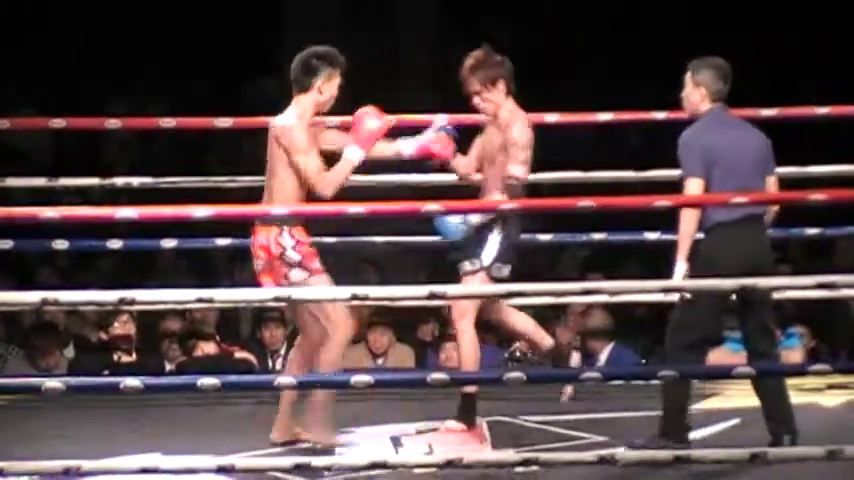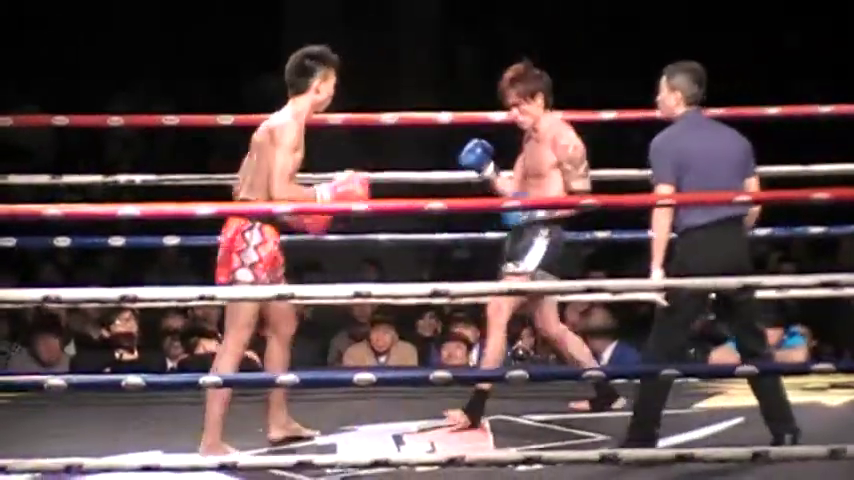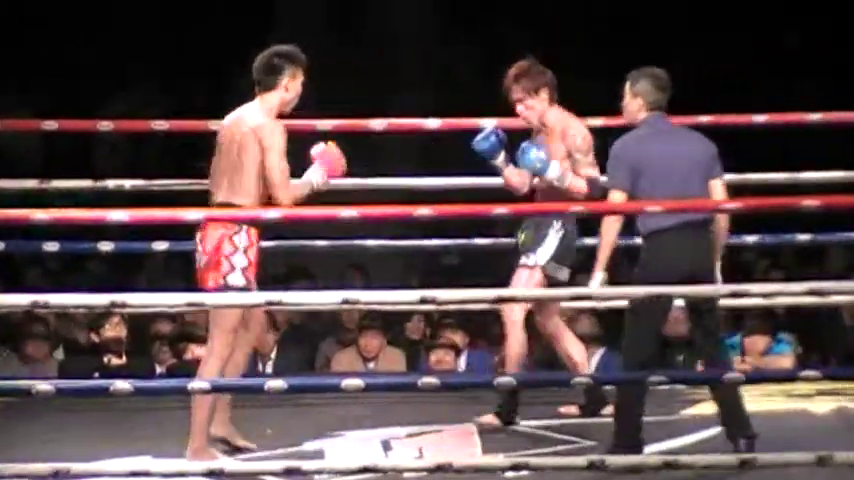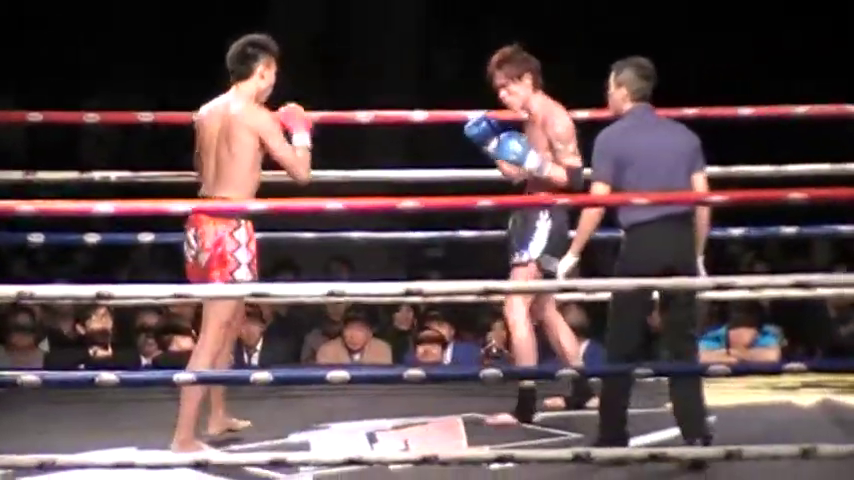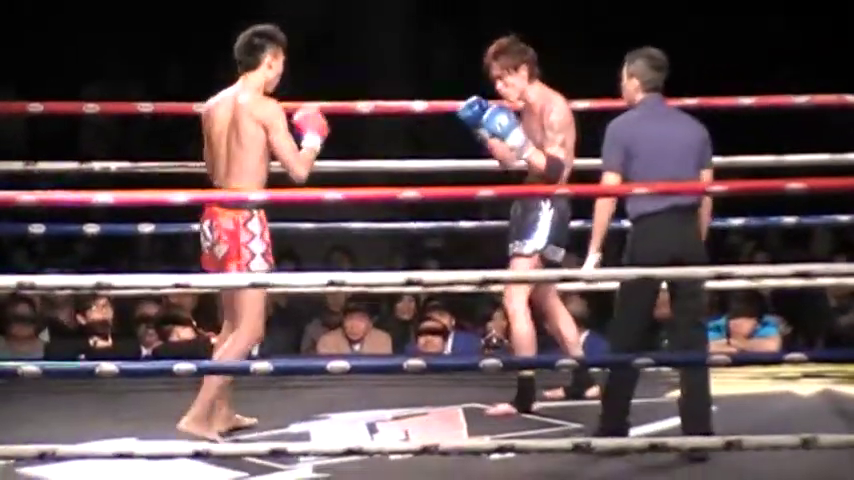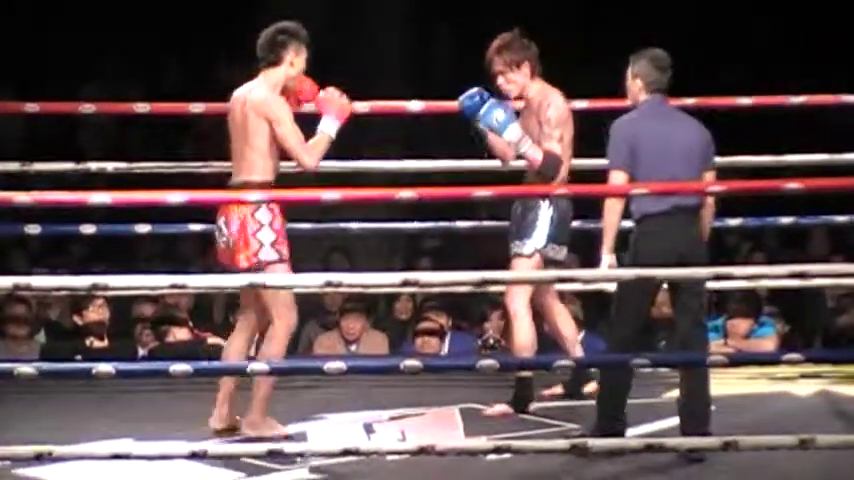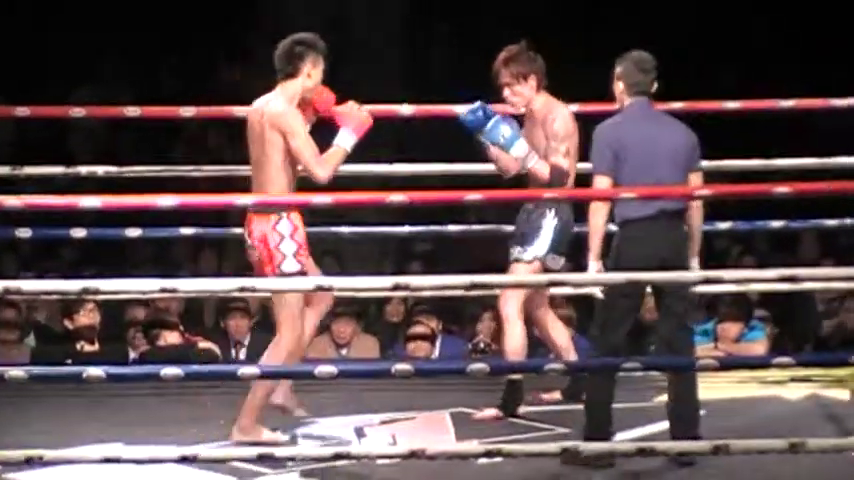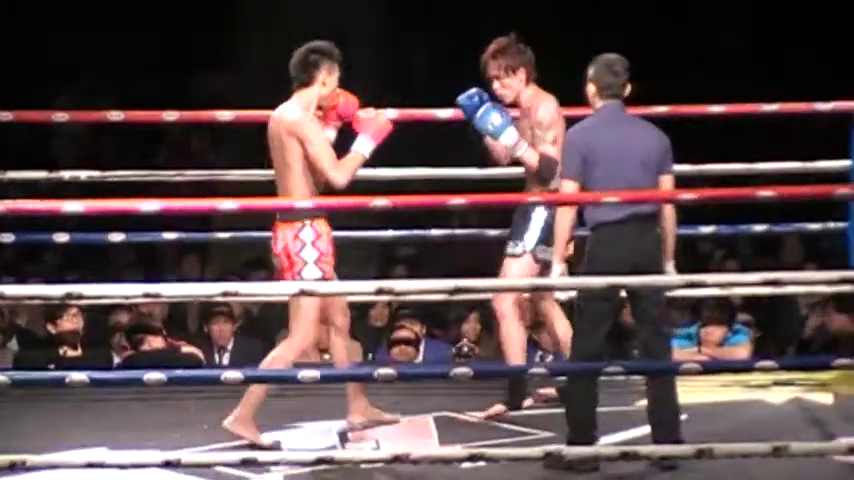
dt=0.2s
person 1, frame 1
left shoulder: (299, 125)
right shoulder: (290, 127)
left elbow: (357, 146)
right elbow: (325, 187)
left wrist: (417, 145)
right wrist: (357, 148)
left hip: (282, 237)
right hip: (280, 239)
left knee: (312, 333)
right knee: (341, 326)
left ankle: (284, 426)
right ankle: (317, 420)
person 1, frame 2
left shoulder: (277, 123)
right shoulder: (289, 128)
left elbow: (246, 184)
right elbow: (279, 193)
left wrist: (295, 215)
right wrist: (333, 193)
left hip: (255, 233)
right hip: (252, 233)
left knee: (285, 326)
right knee: (236, 341)
left ankle: (279, 422)
right ankle: (211, 439)
person 1, frame 3
left shoulder: (234, 119)
right shoulder: (270, 127)
right elbow: (284, 197)
right wrist: (320, 171)
left hip: (221, 230)
right hip: (234, 236)
left knee: (251, 327)
right knee: (221, 344)
left ankle: (221, 422)
right ankle: (198, 445)
person 1, frame 4
left shoulder: (207, 112)
right shoulder: (256, 116)
right elbow: (301, 173)
right wrist: (300, 132)
left hip: (204, 223)
right hip: (230, 229)
left knee: (229, 325)
right knee: (213, 337)
left ankle: (218, 416)
right ankle: (184, 437)
person 1, frame 5
left shoulder: (213, 106)
right shoulder: (265, 108)
right elbow: (298, 172)
right wrist: (314, 136)
left hip: (217, 215)
right hip: (245, 219)
left knee: (235, 322)
right knee: (249, 329)
left ankle: (222, 413)
right ankle: (198, 415)
person 1, frame 6
left shoulder: (241, 95)
right shoulder: (270, 99)
right elbow: (307, 159)
left wrist: (291, 107)
right wrist: (331, 119)
left hip: (235, 210)
right hip: (256, 211)
left knee: (251, 317)
right knee: (284, 320)
left ankle: (223, 410)
right ankle: (255, 418)
person 1, frame 7
left shoulder: (261, 107)
right shoulder: (284, 112)
right elbow: (320, 172)
left wrist: (308, 119)
right wrist: (349, 133)
left hip: (264, 220)
right hip: (279, 222)
left knee: (320, 297)
right knee: (289, 334)
left ankle: (281, 386)
right ankle: (247, 424)
person 1, frame 8
left shoulder: (282, 116)
right shoulder: (301, 120)
right elbow: (337, 177)
left wrist: (331, 126)
right wrist: (367, 139)
left hip: (297, 228)
right hip: (304, 230)
left knee: (339, 320)
right knee: (301, 338)
left ankle: (358, 409)
right ankle: (243, 416)
person 2, frame 1
left shoulder: (695, 136)
right shoulder: (756, 136)
left elbow: (693, 202)
right elbow: (772, 200)
left wrist: (681, 259)
left hip: (720, 245)
right hip: (757, 244)
left knee: (684, 340)
right knee: (763, 342)
left ankle: (673, 434)
right ankle: (783, 432)
person 2, frame 2
left shoulder: (667, 141)
right shoulder: (736, 139)
left elbow: (664, 208)
right elbow: (754, 203)
left wrist: (657, 266)
left hip: (696, 249)
right hip: (735, 246)
left knee: (663, 347)
right knee: (752, 342)
left ankle: (641, 438)
right ankle: (784, 430)
person 2, frame 3
left shoulder: (627, 147)
right shoulder: (701, 143)
left elbow: (615, 214)
right elbow: (722, 208)
left wrist: (599, 270)
right wrist: (715, 261)
left hip: (660, 251)
right hip: (698, 251)
left knee: (638, 354)
right knee: (713, 346)
left ankle: (627, 446)
right ankle: (741, 433)
person 2, frame 4
left shoulder: (612, 137)
right shoulder: (684, 135)
left elbow: (597, 204)
right elbow: (703, 200)
left wrist: (572, 253)
right wrist: (698, 255)
left hip: (641, 244)
right hip: (681, 242)
left knee: (623, 346)
right knee: (683, 344)
left ankle: (612, 439)
right ankle: (696, 435)
person 2, frame 5
left shoulder: (623, 127)
right shoulder: (694, 128)
left elbow: (609, 194)
right elbow: (705, 195)
left wrist: (594, 248)
left hip: (648, 235)
right hip: (688, 234)
left knee: (628, 336)
right knee: (692, 336)
left ankle: (613, 430)
right ankle: (698, 432)
person 2, frame 6
left shoulder: (626, 127)
right shoulder: (697, 130)
left elbow: (617, 194)
right elbow: (708, 198)
left wrist: (607, 250)
left hip: (651, 235)
right hip: (690, 235)
left knee: (622, 334)
right knee: (693, 336)
left ankle: (608, 429)
right ankle: (696, 433)
person 2, frame 7
left shoulder: (610, 131)
right shoulder: (683, 132)
left elbow: (601, 200)
right elbow: (695, 201)
left wrist: (594, 256)
right wrist: (693, 254)
left hip: (633, 239)
right hip: (674, 239)
left knee: (607, 343)
right knee: (679, 340)
left ankle: (598, 440)
right ankle: (685, 438)
person 2, frame 8
left shoulder: (580, 135)
right shoulder: (654, 135)
left elbow: (568, 203)
right elbow: (667, 204)
left wrist: (558, 259)
right wrist: (667, 258)
left hip: (606, 244)
right hip: (646, 243)
left knee: (587, 348)
right knee: (656, 343)
left ankle: (581, 446)
right ankle: (668, 441)
person 3, frame 1
left shoulder: (514, 127)
right shoulder: (492, 123)
left elbow: (511, 191)
right elbow: (470, 171)
left wrist: (468, 219)
left hip: (496, 226)
right hip: (488, 225)
left knee: (461, 314)
right knee: (496, 310)
left ankle: (466, 413)
person 3, frame 2
left shoulder: (564, 139)
right shoulder: (531, 138)
left elbow: (581, 198)
right elbow: (513, 190)
left wrist: (535, 209)
right wrist: (486, 169)
left hip: (543, 235)
right hip: (530, 235)
left knee: (497, 313)
right knee: (548, 324)
left ankle: (475, 409)
right ankle: (606, 390)
person 3, frame 3
left shoulder: (572, 130)
right shoulder: (540, 132)
left elbow: (592, 189)
right elbow: (522, 184)
left wrist: (552, 171)
right wrist: (499, 160)
left hip: (557, 228)
right hip: (539, 226)
left knee: (513, 312)
right knee: (548, 321)
left ankle: (508, 405)
right ankle: (595, 397)
person 3, frame 4
left shoulder: (555, 118)
right shoulder: (529, 119)
left elbow: (574, 178)
right elbow: (515, 174)
left wrist: (533, 161)
right wrist: (491, 145)
left hip: (545, 219)
right hip: (530, 217)
left knee: (515, 310)
right knee: (542, 310)
left ankle: (525, 405)
person 3, frame 5
left shoulder: (553, 108)
right shoulder: (528, 109)
left elbow: (556, 171)
right elbow: (508, 159)
left wrist: (517, 139)
right wrist: (484, 129)
left hip: (547, 209)
right hip: (531, 206)
left knee: (514, 299)
right knee: (545, 297)
left ankle: (524, 394)
right ankle: (583, 380)
person 3, frame 6
left shoulder: (552, 104)
right shoulder: (529, 105)
left elbow: (551, 167)
right elbow: (507, 155)
left wrist: (513, 132)
right wrist: (483, 122)
left hip: (547, 207)
right hip: (533, 205)
left knee: (516, 300)
right knee: (544, 296)
left ankle: (522, 395)
right ankle: (581, 375)
person 3, frame 7
left shoulder: (557, 117)
right shoulder: (531, 118)
left elbow: (558, 179)
right elbow: (509, 169)
left wrist: (519, 148)
right wrist: (486, 135)
left hip: (549, 216)
right hip: (536, 214)
left knee: (509, 304)
right knee: (536, 306)
left ankle: (511, 399)
person 3, frame 8
left shoulder: (544, 107)
right shoulder: (526, 108)
left elbow: (547, 170)
right elbow: (503, 157)
left wrist: (509, 135)
right wrist: (481, 120)
left hip: (542, 211)
right hip: (538, 211)
left knee: (504, 302)
right knee: (542, 300)
left ankle: (516, 395)
